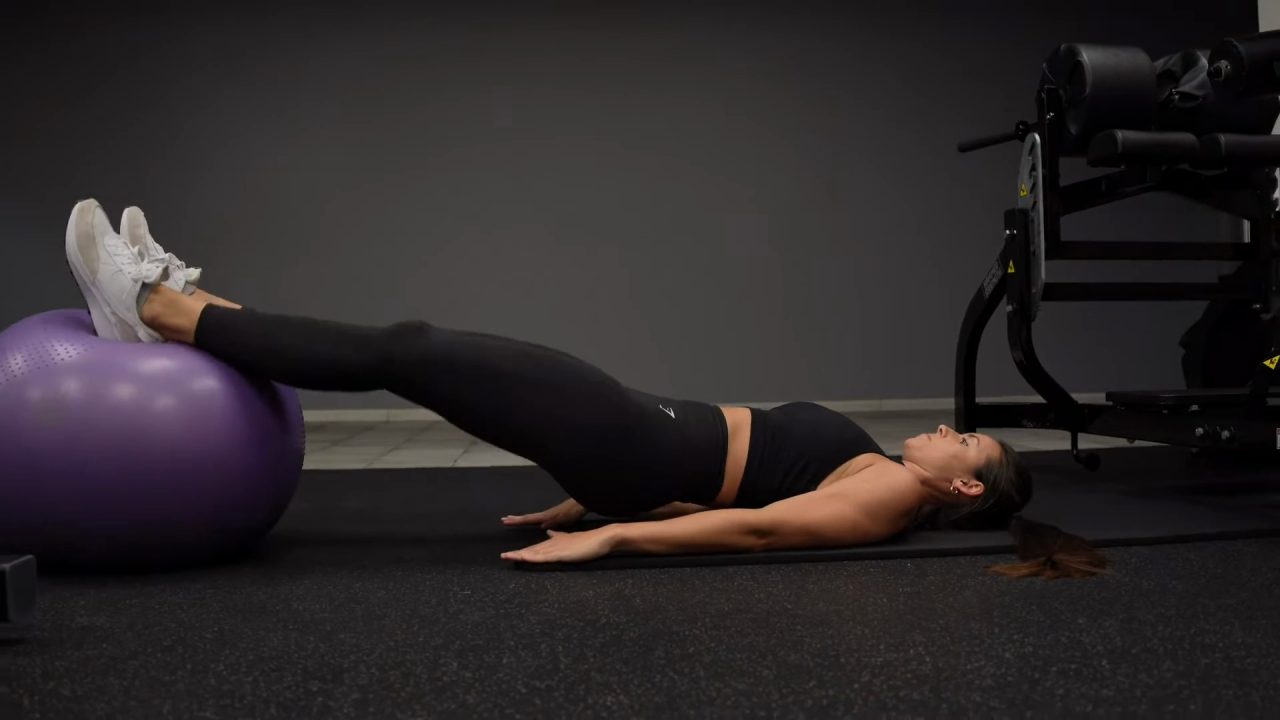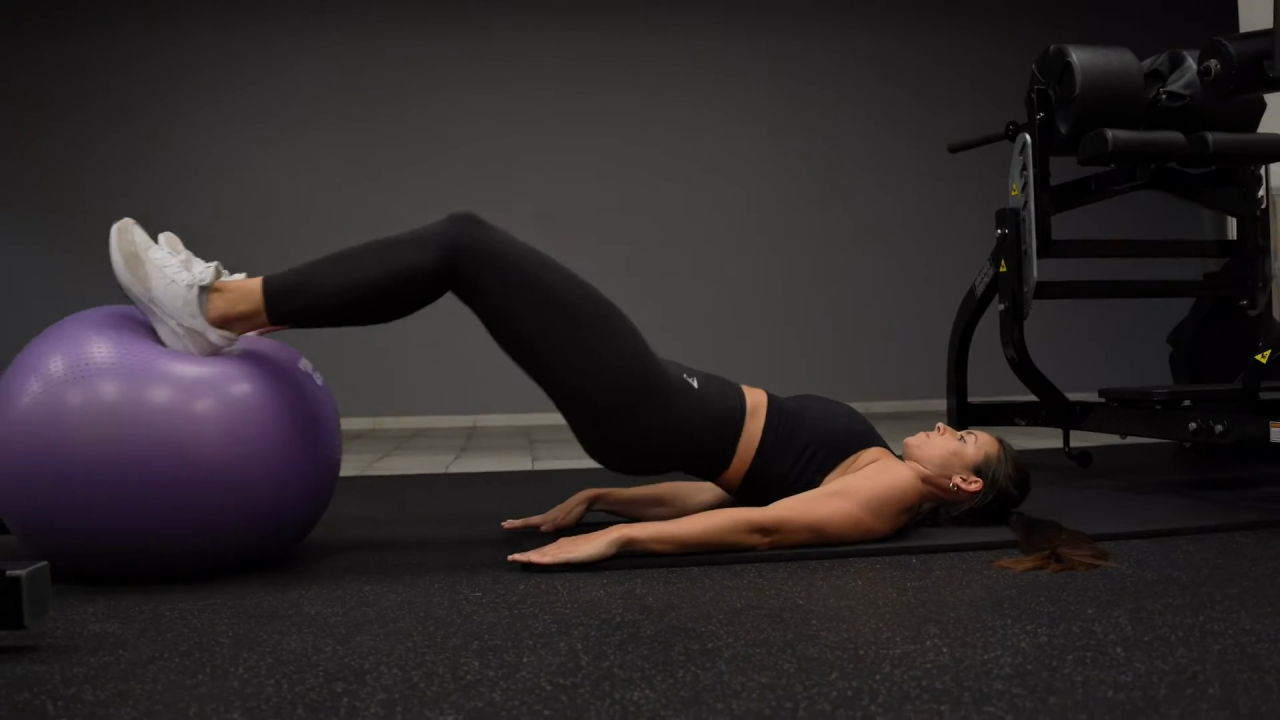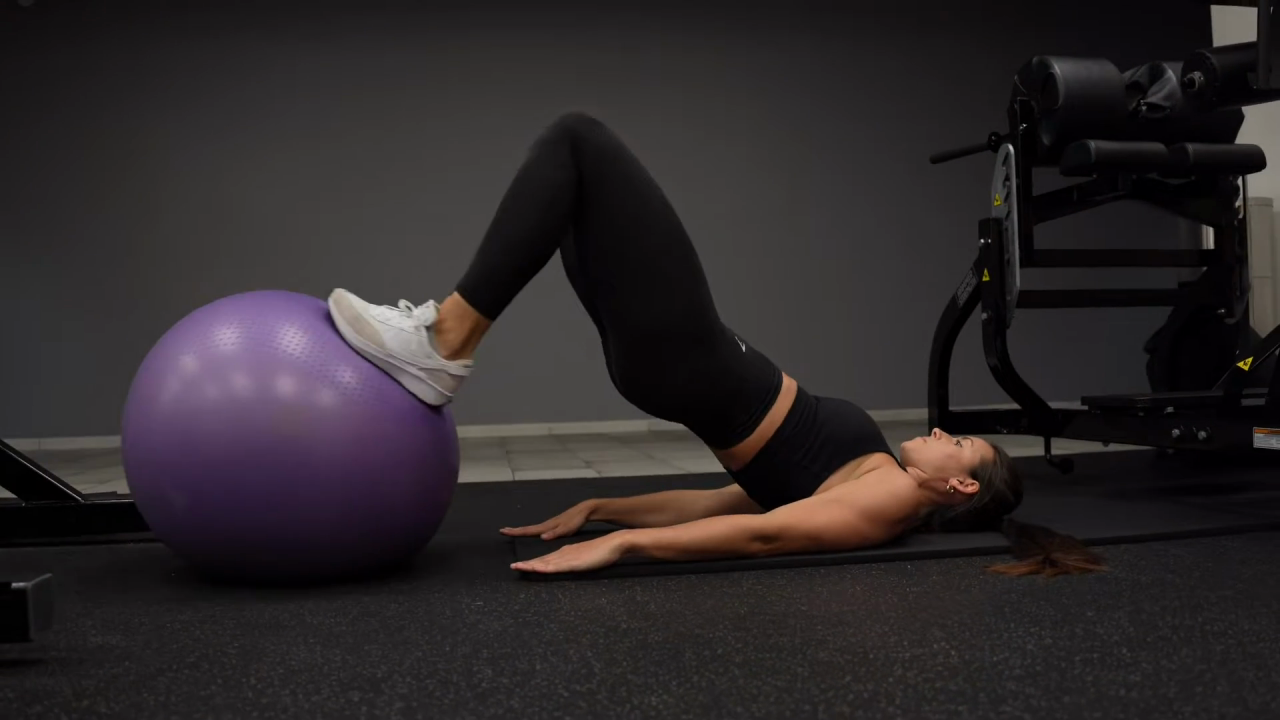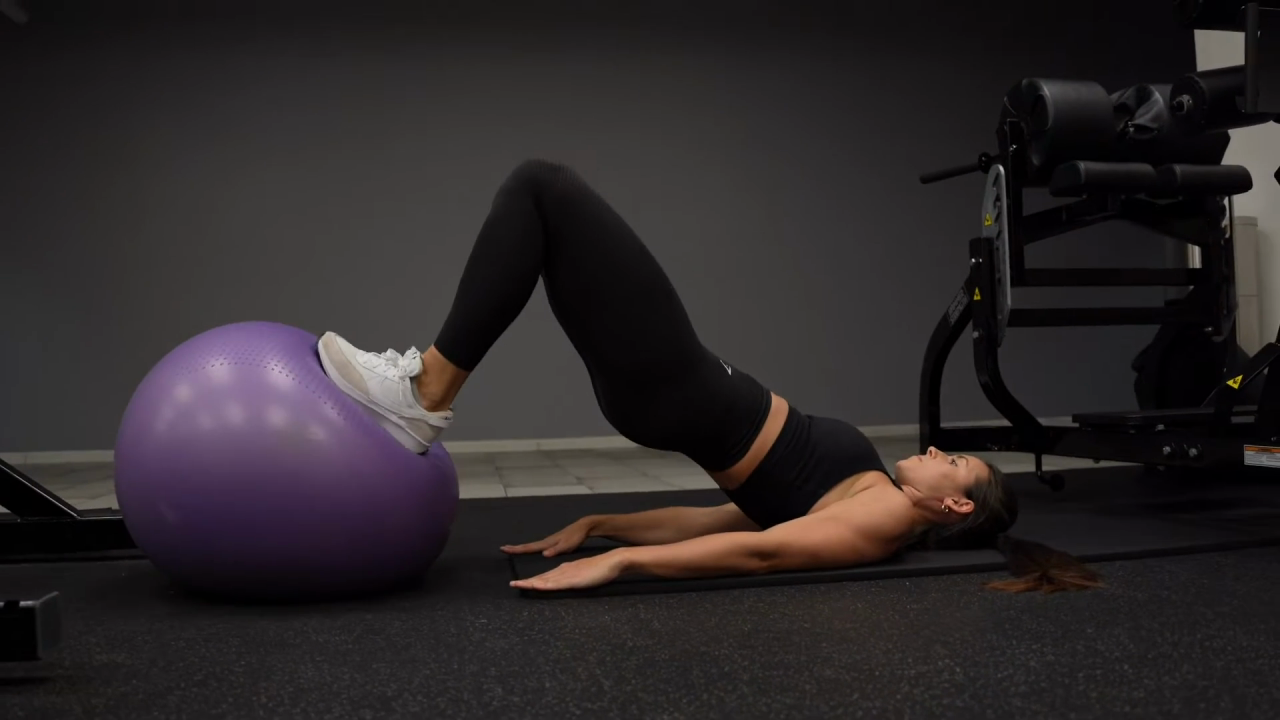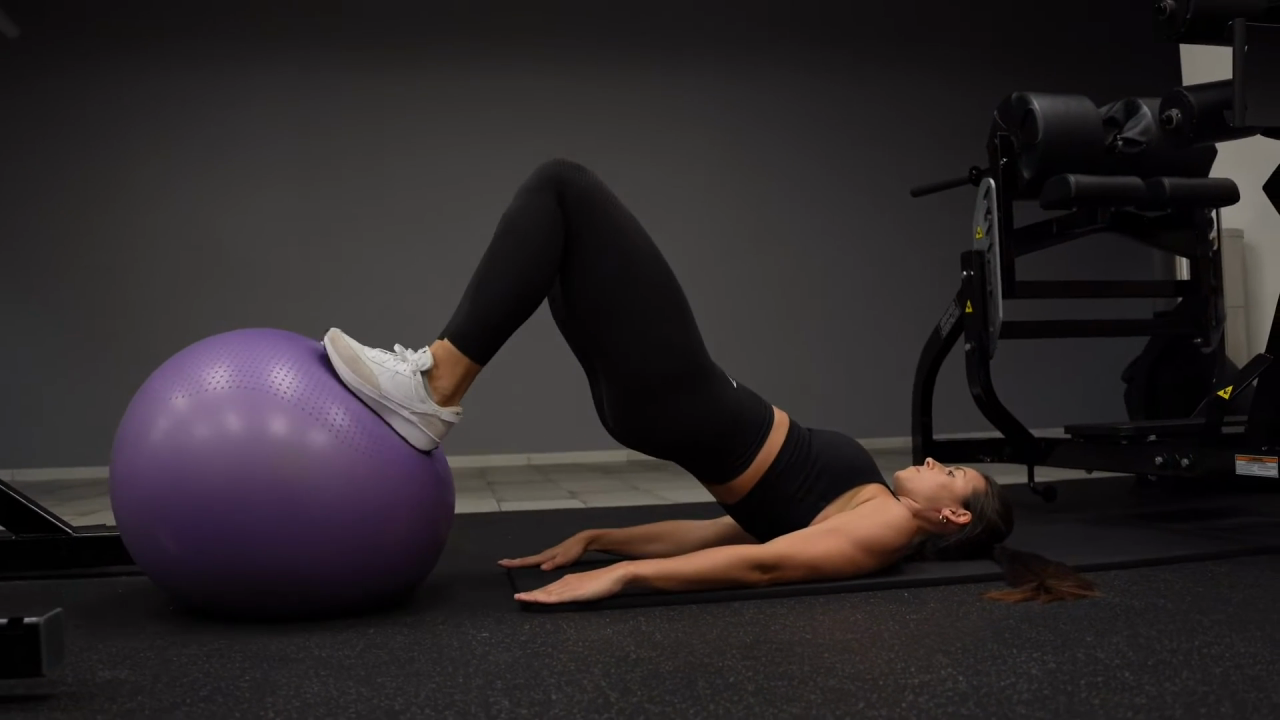
dt=0.4s
person 1, frame 1
left shoulder: (893, 497)
right shoulder: (874, 472)
left elbow: (758, 526)
left wrist: (606, 536)
right wrist: (591, 499)
left hip: (630, 450)
right hip: (644, 429)
left knee: (402, 352)
right knee: (415, 342)
left ankle: (152, 313)
right ankle: (179, 300)
person 1, frame 2
left shoulder: (894, 493)
right shoulder: (880, 468)
left elbow: (765, 524)
left wrist: (615, 536)
right wrist: (599, 497)
left hip: (651, 412)
right hip: (664, 406)
left knee: (465, 238)
right knee: (468, 252)
left ankle: (218, 310)
right ankle: (233, 304)
person 1, frame 3
left shoulder: (892, 501)
right shoulder: (884, 480)
left elbow: (762, 532)
left wrist: (617, 546)
left hip: (681, 358)
right hip: (681, 363)
left knee: (575, 138)
right knee: (573, 177)
left ankle: (444, 342)
right ankle: (435, 337)
person 1, frame 4
left shoulder: (888, 517)
right shoulder: (873, 500)
left elbow: (760, 551)
left wrist: (615, 563)
left hip: (673, 392)
right hip: (677, 394)
left knee: (538, 187)
right knee: (545, 204)
left ankle: (426, 392)
right ankle: (427, 383)
person 1, frame 5
left shoulder: (887, 528)
right shoulder: (874, 512)
left elbow: (764, 564)
left wrist: (618, 577)
left hip: (673, 399)
right hip: (667, 401)
left knee: (563, 185)
right knee: (560, 227)
left ankle: (435, 385)
right ankle: (431, 379)
